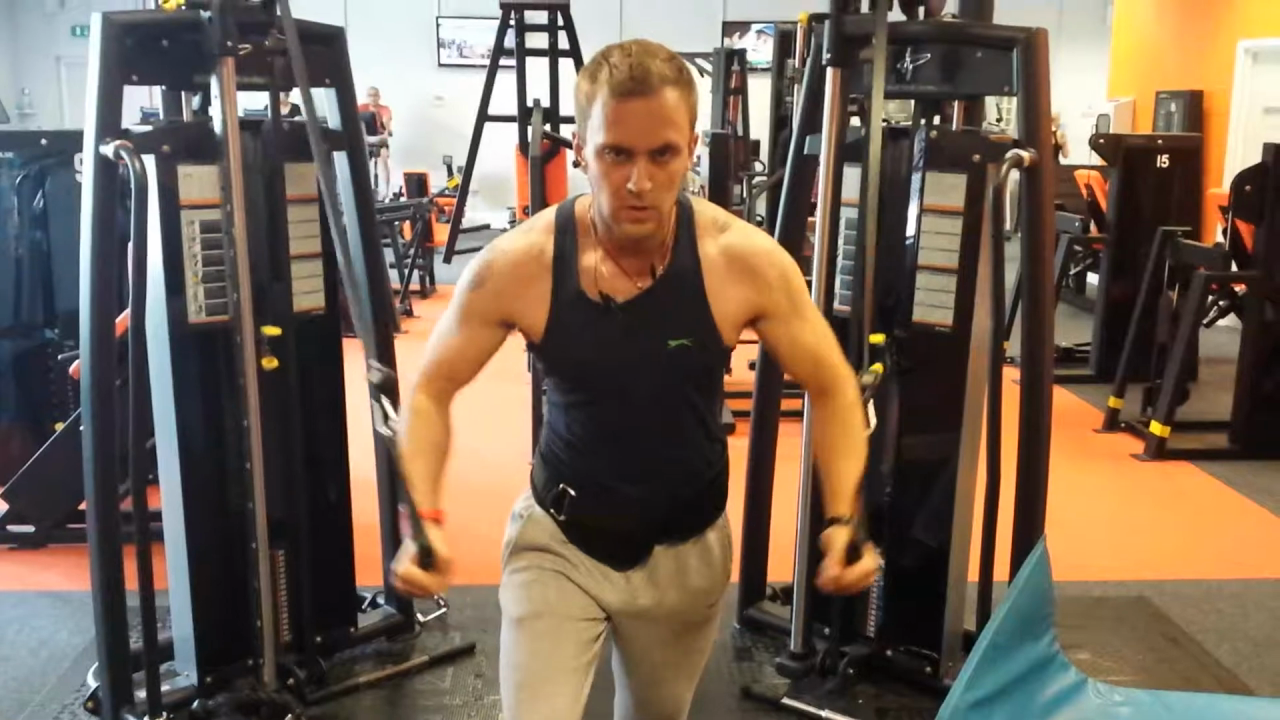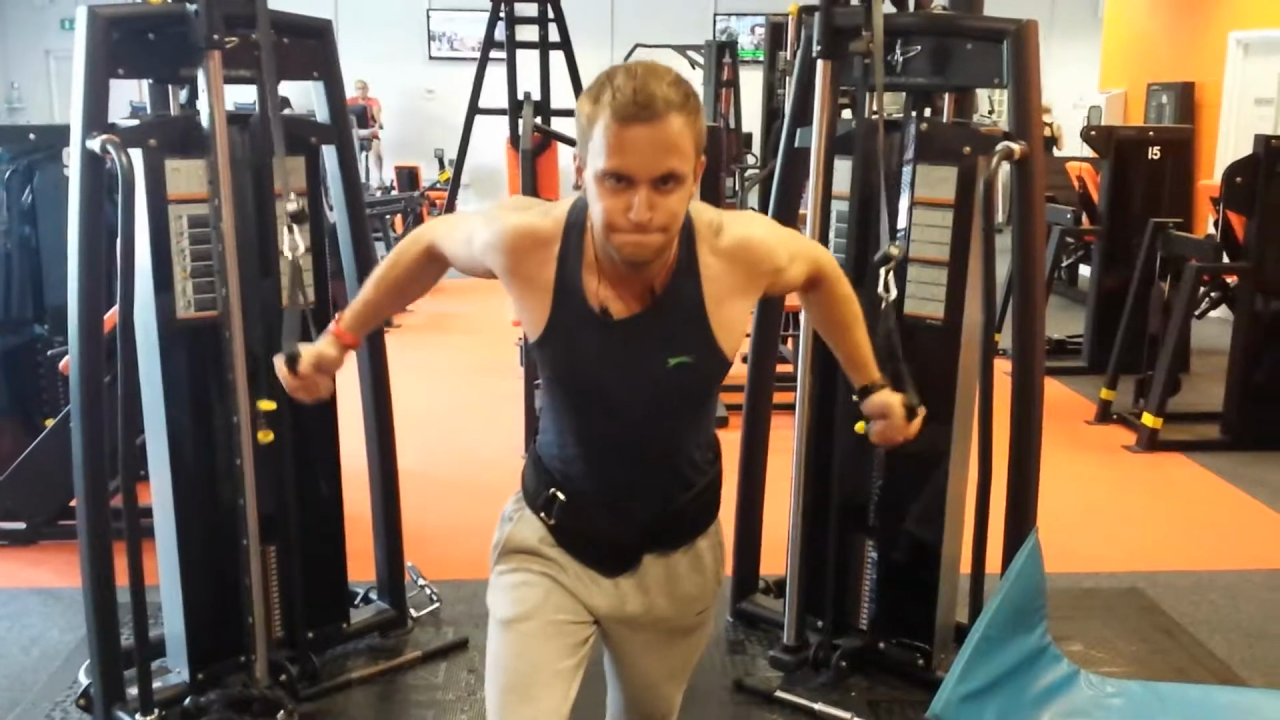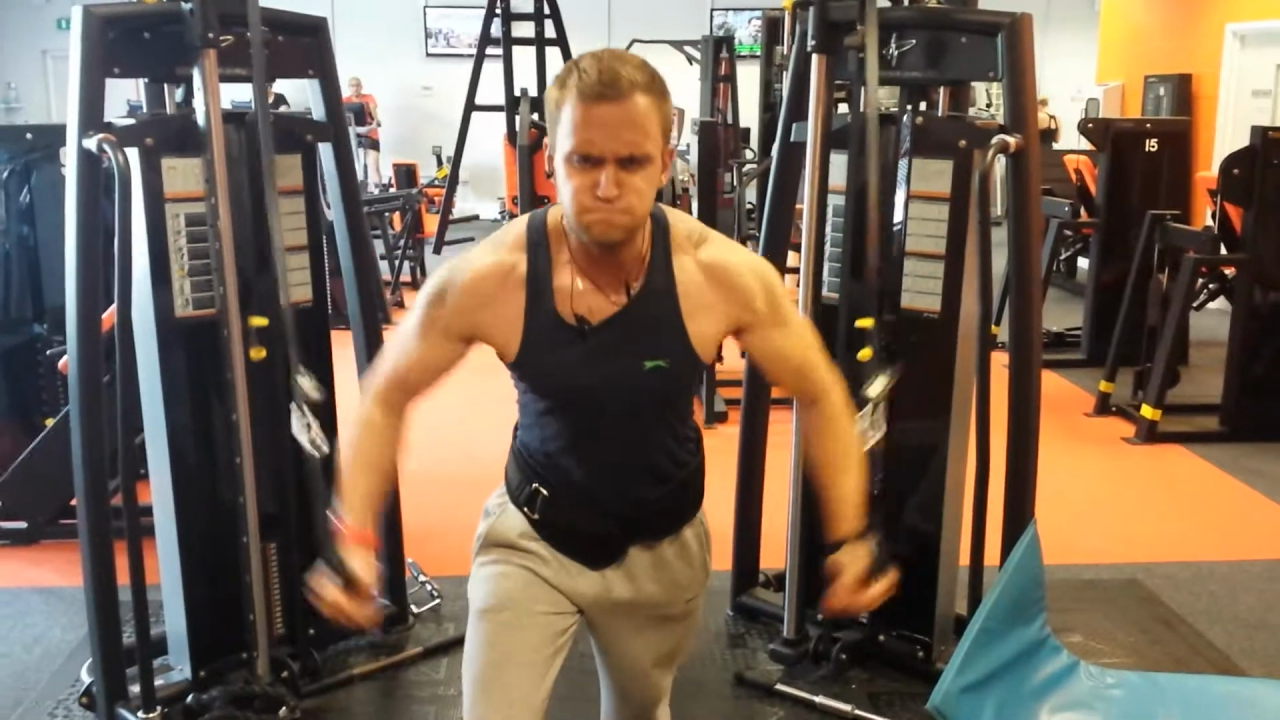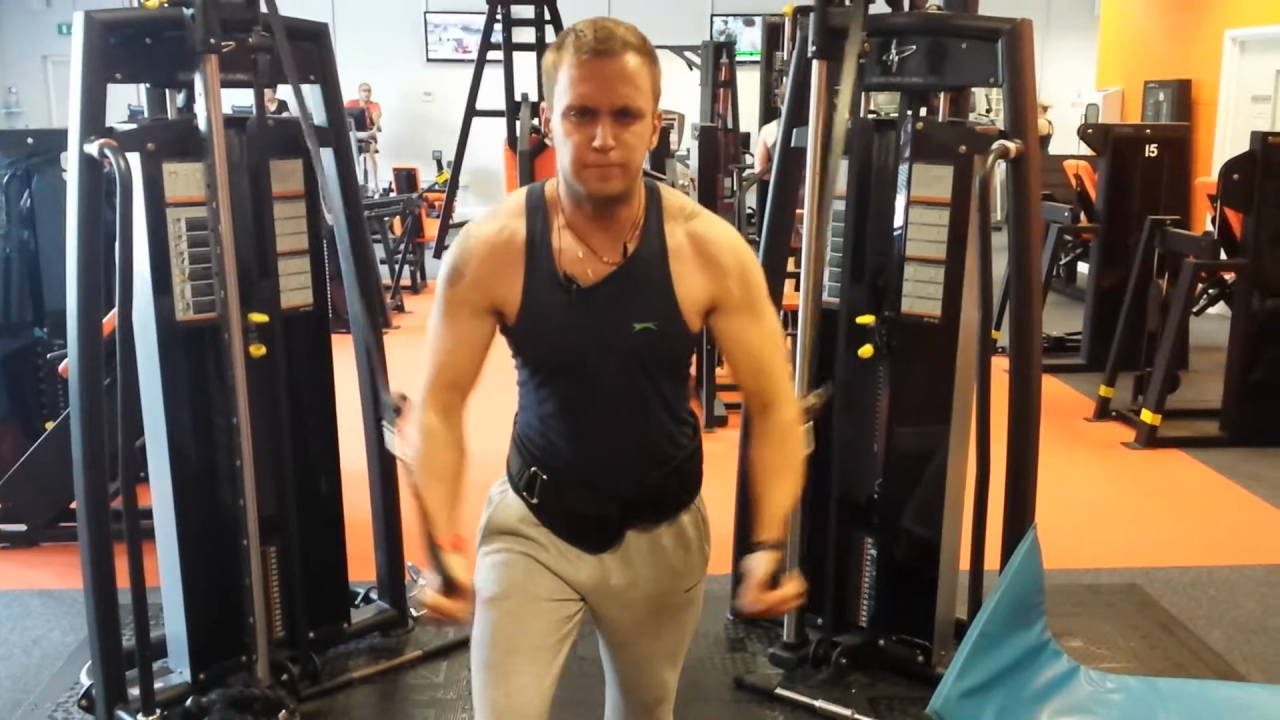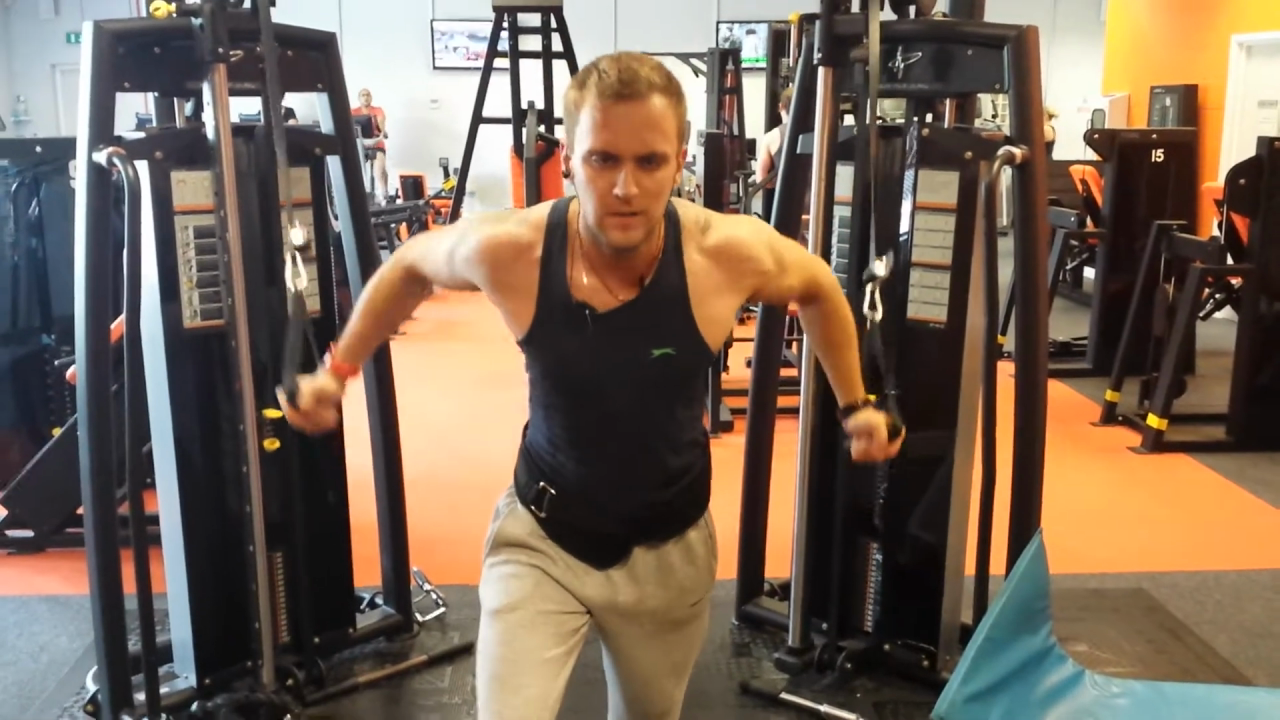
dt=0.5s
person 1, frame 1
left shoulder: (746, 259)
right shoulder: (518, 264)
left elbow: (831, 388)
right elbow: (430, 390)
left wrist: (841, 520)
right wrist: (426, 522)
left hip: (686, 546)
right hip: (560, 540)
person 1, frame 2
left shoulder: (744, 251)
right shoulder: (526, 240)
left elbow: (819, 272)
right elbow: (431, 243)
left wrist: (871, 386)
right wrist: (339, 340)
left hip: (678, 552)
right hip: (549, 543)
person 1, frame 3
left shoulder: (725, 275)
right shoulder: (485, 277)
left elbow: (818, 394)
right elbow: (385, 394)
left wrist: (850, 538)
right wrist: (355, 541)
left hip: (662, 543)
right hip: (533, 533)
person 1, frame 4
left shoulder: (709, 248)
right shoulder: (489, 249)
left elbow: (774, 405)
right elbow: (439, 404)
left wrist: (770, 544)
right wrist: (448, 547)
left hip: (661, 528)
right hip: (535, 522)
person 1, frame 5
left shoulder: (730, 252)
right shoulder: (506, 248)
left elbow: (818, 287)
right elbow: (410, 265)
left wrist: (855, 406)
right wrist: (337, 373)
left hip: (669, 544)
right hip: (541, 536)
